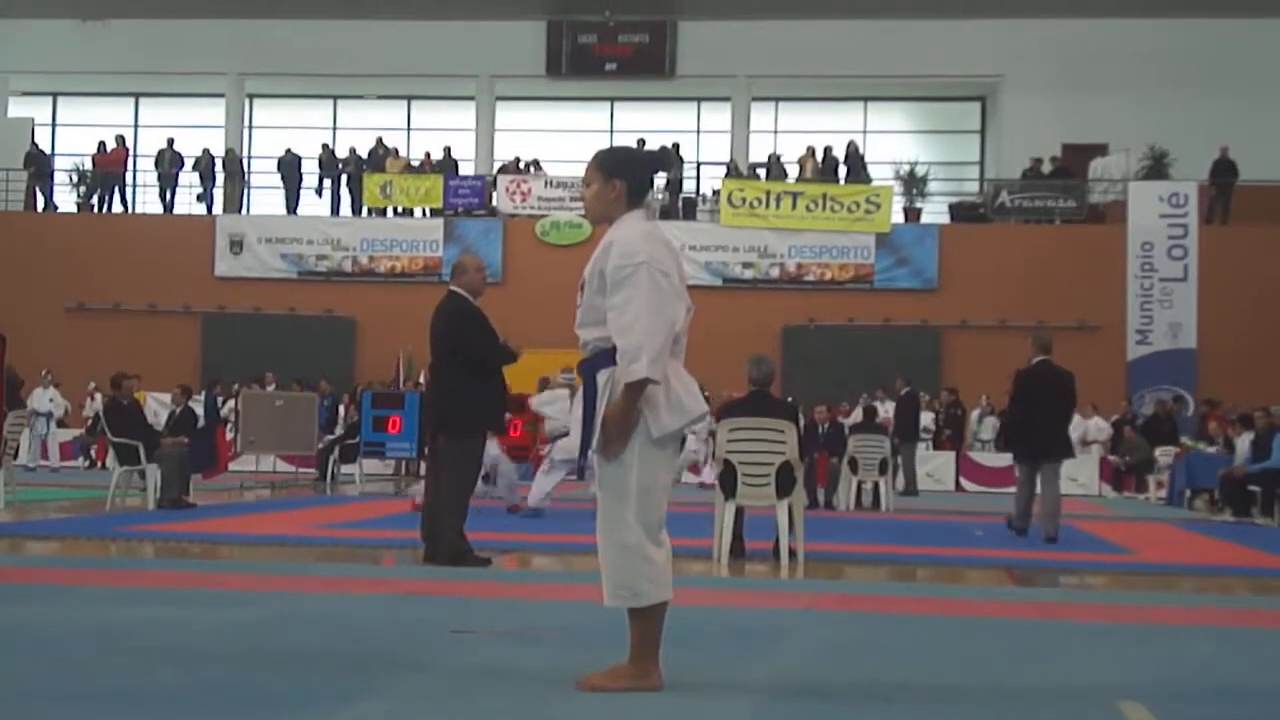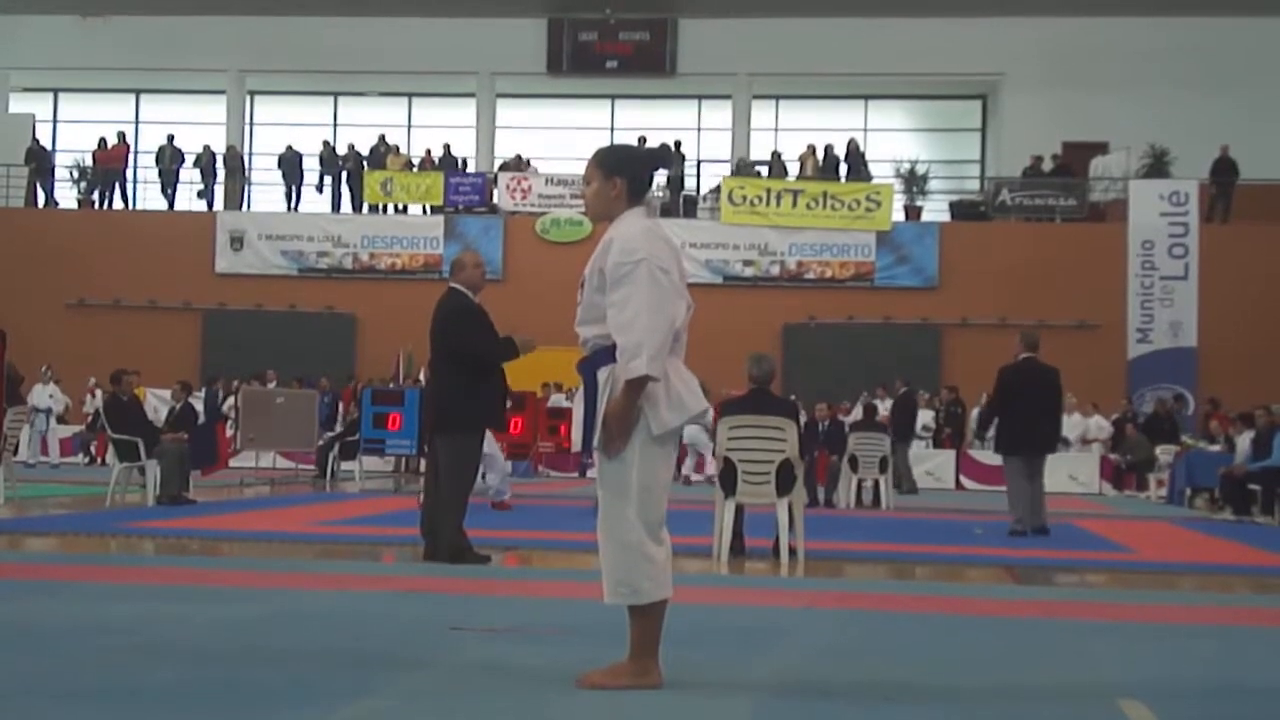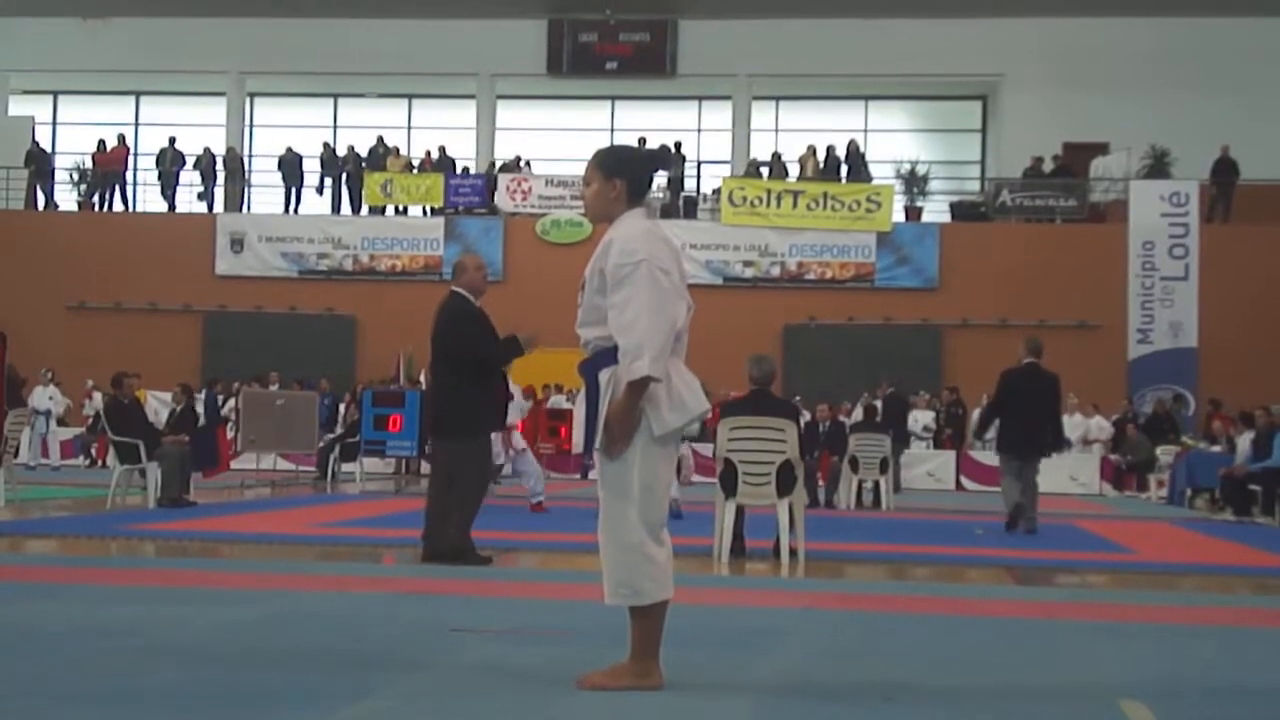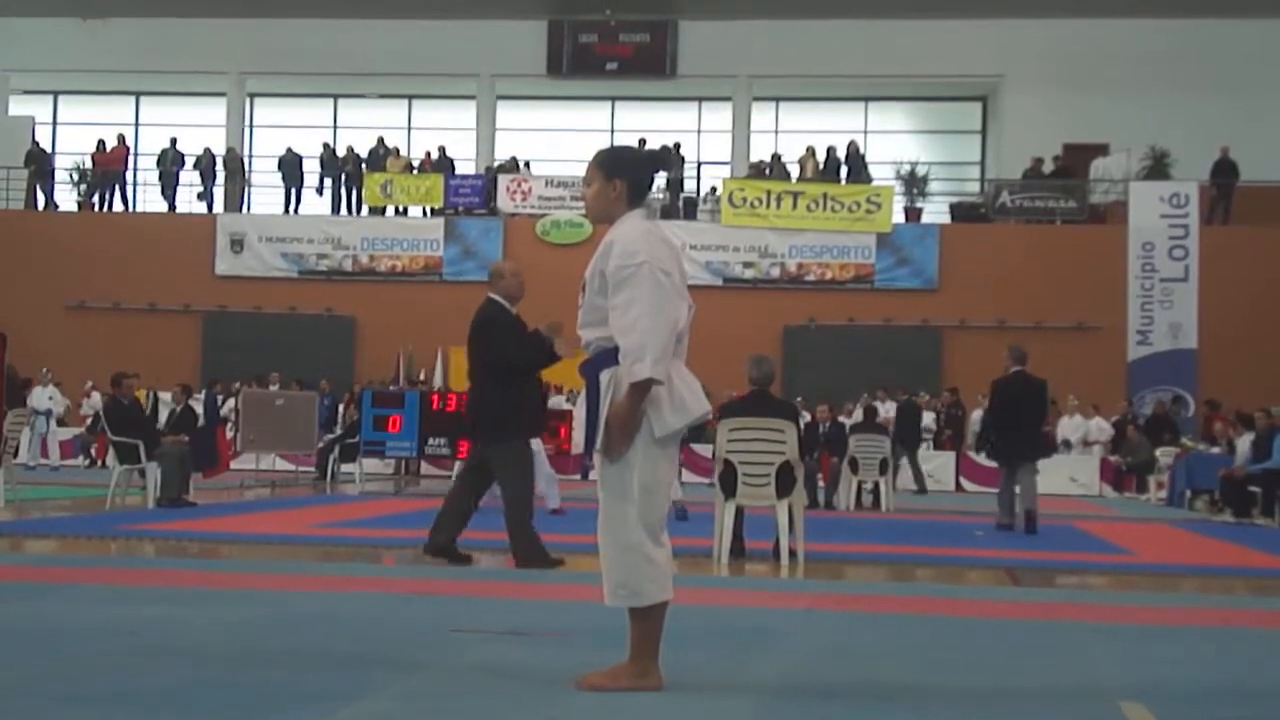
dt=0.5s
person 1, frame 1
left shoulder: (630, 242)
right shoulder: (636, 239)
left elbow: (644, 331)
left wrist: (625, 403)
left hip: (634, 396)
right hip: (638, 395)
left knee: (633, 526)
right knee: (633, 526)
left ankle: (643, 666)
right ankle: (642, 660)
person 1, frame 2
left shoulder: (630, 240)
right shoulder: (638, 238)
left elbow: (644, 328)
left wrist: (626, 402)
left hip: (634, 393)
right hip: (637, 392)
left knee: (632, 523)
right knee: (633, 524)
left ankle: (643, 664)
right ankle: (642, 659)
person 1, frame 3
left shoulder: (629, 241)
right shoulder: (638, 238)
left elbow: (644, 330)
left wrist: (627, 403)
left hip: (635, 393)
right hip: (641, 392)
left knee: (632, 525)
right knee: (634, 525)
left ankle: (643, 666)
right ankle: (643, 660)
person 1, frame 4
left shoulder: (629, 241)
right shoulder: (642, 238)
left elbow: (645, 331)
left wrist: (630, 405)
left hip: (633, 394)
right hip: (642, 394)
left knee: (631, 524)
right knee: (635, 525)
left ankle: (642, 666)
right ankle: (641, 661)
person 2, frame 1
left shoulder: (448, 308)
right shoulder: (464, 312)
right elbow: (484, 356)
left wrist: (501, 351)
right wrist: (511, 352)
left hip: (447, 405)
right hip: (463, 408)
left knee: (442, 478)
right knee: (457, 481)
left ankle: (436, 545)
right ankle: (451, 548)
person 2, frame 2
left shoulder: (450, 304)
right shoulder: (462, 308)
right elbow: (479, 352)
left wrist: (505, 346)
right wrist: (514, 347)
left hip: (448, 404)
right hip: (461, 406)
left knee: (443, 477)
right knee: (457, 478)
left ankle: (436, 543)
right ankle: (451, 545)
person 2, frame 3
left shoulder: (454, 307)
right shoulder: (462, 311)
right elbow: (480, 355)
left wrist: (506, 354)
right wrist: (517, 345)
left hip: (451, 408)
right hip: (464, 410)
left knee: (447, 478)
right knee: (473, 476)
left ankle: (437, 543)
right ankle: (454, 543)
person 2, frame 4
left shoulder: (497, 315)
right shoulder: (495, 317)
left elbow: (515, 358)
right elbow: (514, 359)
left wrist: (552, 352)
right wrist: (542, 338)
left hip: (494, 415)
right hip: (502, 416)
left knee: (474, 479)
right knee: (518, 481)
left ankle: (441, 539)
right ankle: (527, 552)
person 3, frame 1
left shoulder: (729, 409)
right shoulder: (788, 409)
right elbow: (799, 453)
left hip: (738, 484)
right hip: (778, 484)
right knee: (792, 477)
left ankle: (736, 542)
right ankle: (782, 544)
person 3, frame 2
left shoulder: (729, 406)
right shoulder: (788, 407)
right elbow: (800, 451)
right knee: (794, 476)
left ankle: (736, 541)
right ankle: (781, 542)
person 3, frame 3
left shoulder: (729, 407)
right shoulder: (789, 409)
right elbow: (799, 452)
left hip: (738, 482)
right hip: (778, 483)
right knee: (794, 478)
left ankle: (736, 542)
right ankle: (782, 543)
person 3, frame 4
left shoulder: (728, 408)
right shoulder: (788, 410)
left hip: (737, 484)
right hip: (777, 484)
right knee: (792, 477)
left ankle: (736, 543)
right ankle: (782, 544)
person 4, frame 1
left shoulder: (1023, 376)
right shoulder: (1066, 376)
left elbow: (1014, 410)
right elbow: (1070, 409)
left wrist: (1006, 436)
left hip: (1028, 439)
right hip: (1055, 440)
left knee: (1025, 482)
right knee: (1051, 484)
left ankle: (1020, 523)
right ankle: (1050, 530)
person 4, frame 2
left shoulder: (1007, 372)
right shoulder: (1051, 373)
left elbow: (995, 403)
right elbow: (1057, 407)
left wrist: (982, 427)
right wrist: (1055, 434)
left hip: (1012, 436)
right hip: (1039, 436)
left knee: (1016, 481)
right knee: (1036, 479)
left ankle: (1019, 524)
right ankle: (1038, 523)
person 4, frame 3
left shoulder: (1010, 375)
right shoulder: (1051, 380)
left elbow: (995, 405)
right elbow: (1055, 413)
left wrist: (981, 427)
right wrist: (1058, 440)
left hip: (1011, 437)
right hip: (1037, 438)
left knee: (1009, 476)
right knee: (1029, 480)
left ankle: (1015, 504)
right ankle: (1029, 522)
person 4, frame 4
left shoulder: (1000, 384)
right shoulder: (1040, 384)
left elbow: (991, 416)
right elbow: (1043, 414)
left wrist: (983, 440)
left hip: (1005, 442)
right hip: (1030, 442)
left knee: (1006, 481)
right knee: (1027, 479)
left ankle: (1006, 520)
right ankle: (1029, 511)
